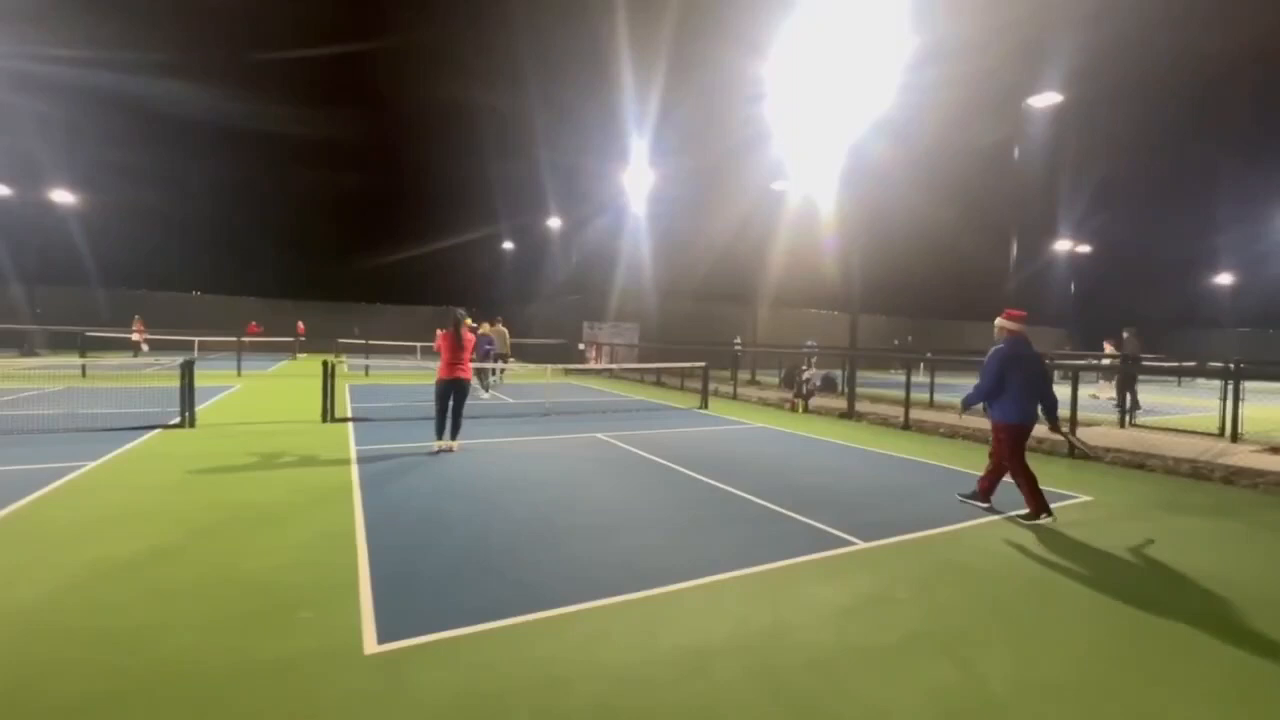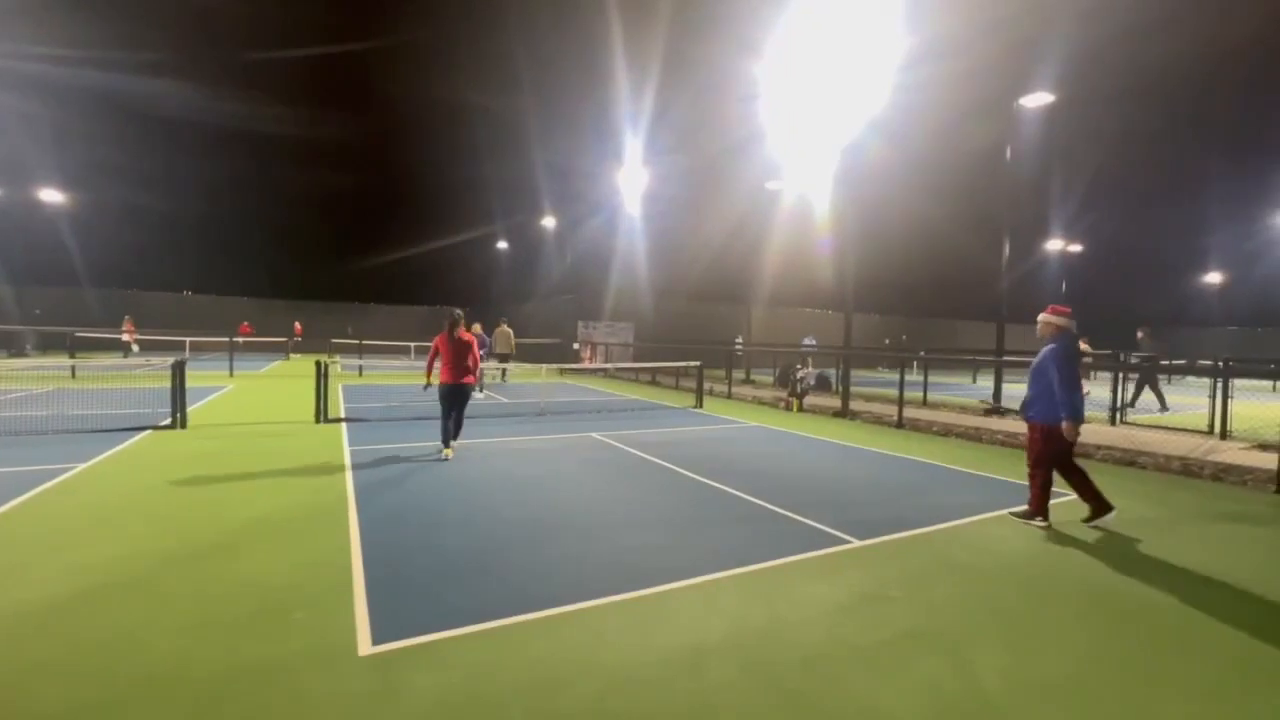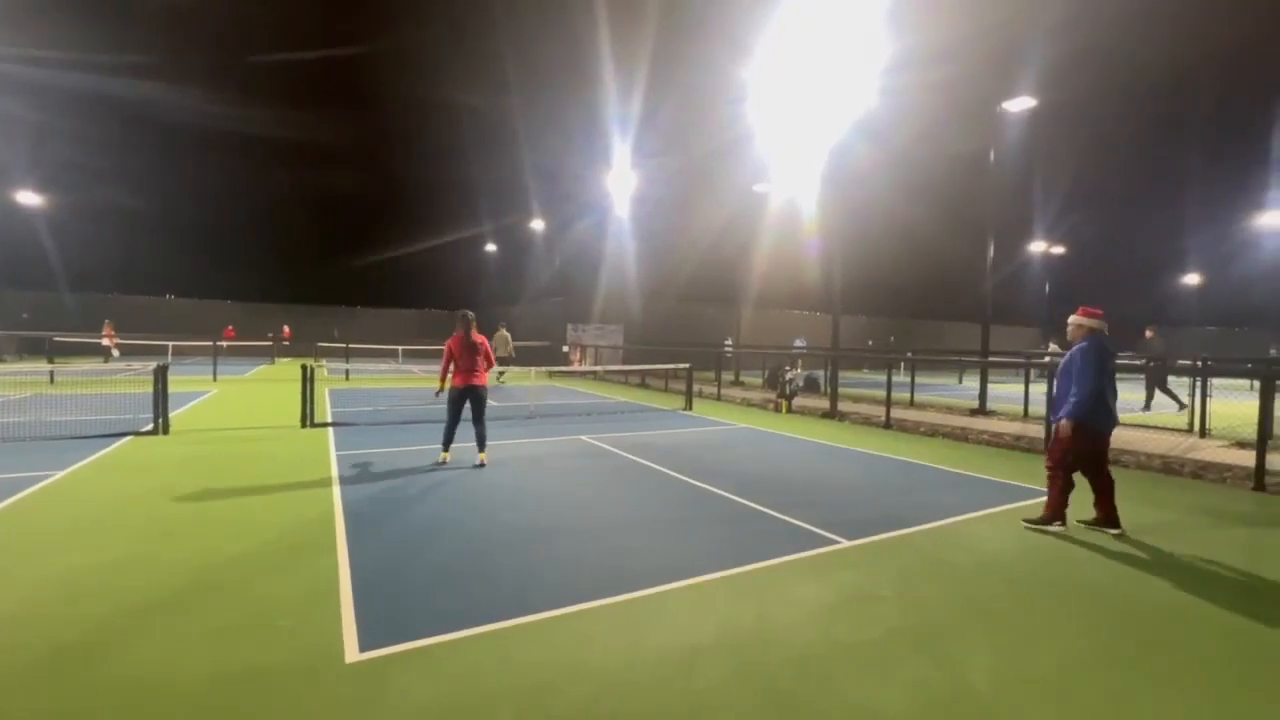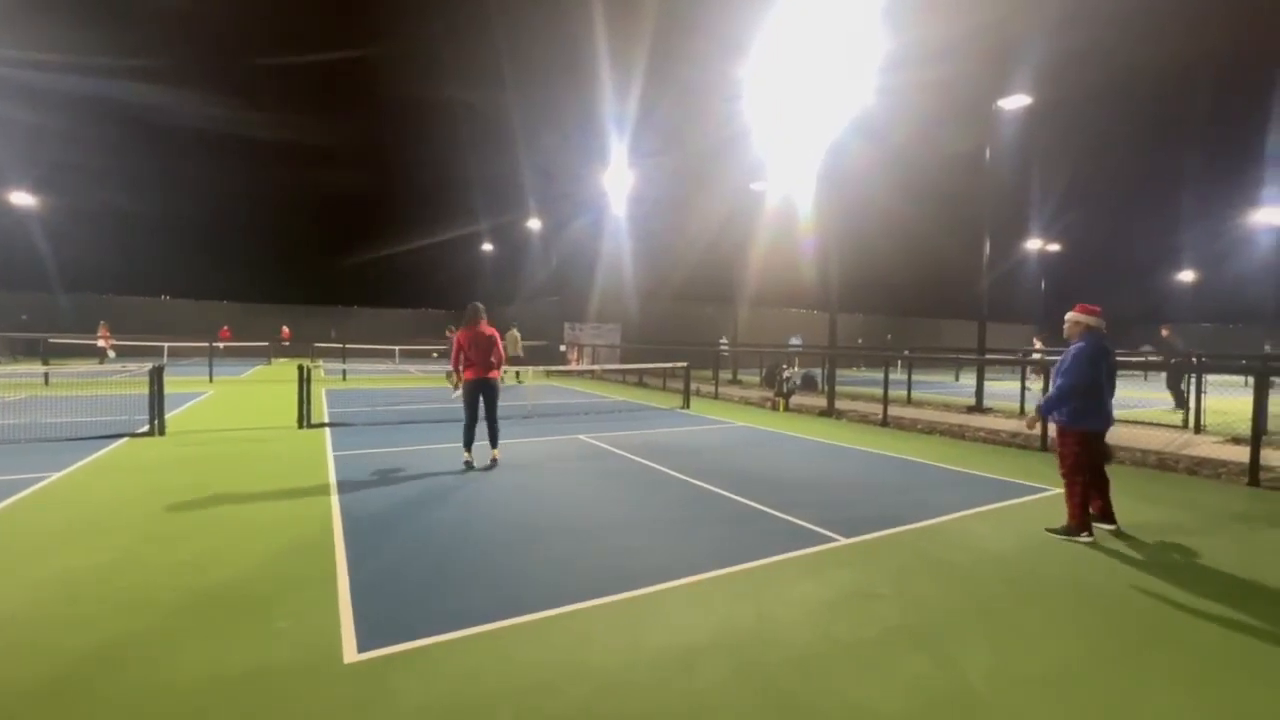
dt=0.5s
person 1, frame 1
left shoulder: (1000, 353)
right shoulder: (1033, 356)
left elbow: (985, 386)
right elbow: (1046, 389)
left wrist: (966, 403)
right wrist: (1052, 417)
left hip: (1007, 418)
right hip: (1024, 417)
left knee: (1014, 463)
right knee: (999, 458)
left ankle: (1040, 510)
right ankle: (982, 494)
person 1, frame 2
left shoulder: (1055, 351)
right shoulder: (1064, 348)
left elbow: (1065, 387)
left wrist: (1068, 418)
left hip: (1047, 420)
right hip: (1058, 419)
left knee: (1038, 465)
right knee: (1065, 464)
left ankle: (1037, 512)
right ankle: (1100, 507)
person 1, frame 3
left shoulder: (1083, 351)
right shoulder: (1102, 352)
left elbow: (1084, 389)
right elbow: (1106, 391)
left wrist: (1070, 417)
right wrist: (1101, 420)
left hip: (1079, 423)
right hip: (1100, 423)
left knee: (1058, 467)
right knee: (1098, 471)
left ankle: (1053, 516)
right ankle: (1108, 519)
person 1, frame 4
left shoulder: (1080, 351)
right shoulder: (1102, 352)
left elbow: (1064, 387)
right elbow: (1105, 389)
left wrist: (1040, 411)
left hip: (1076, 423)
right hip: (1096, 421)
left knee: (1074, 474)
right knee: (1093, 470)
left ankle: (1080, 526)
right ankle: (1104, 515)
